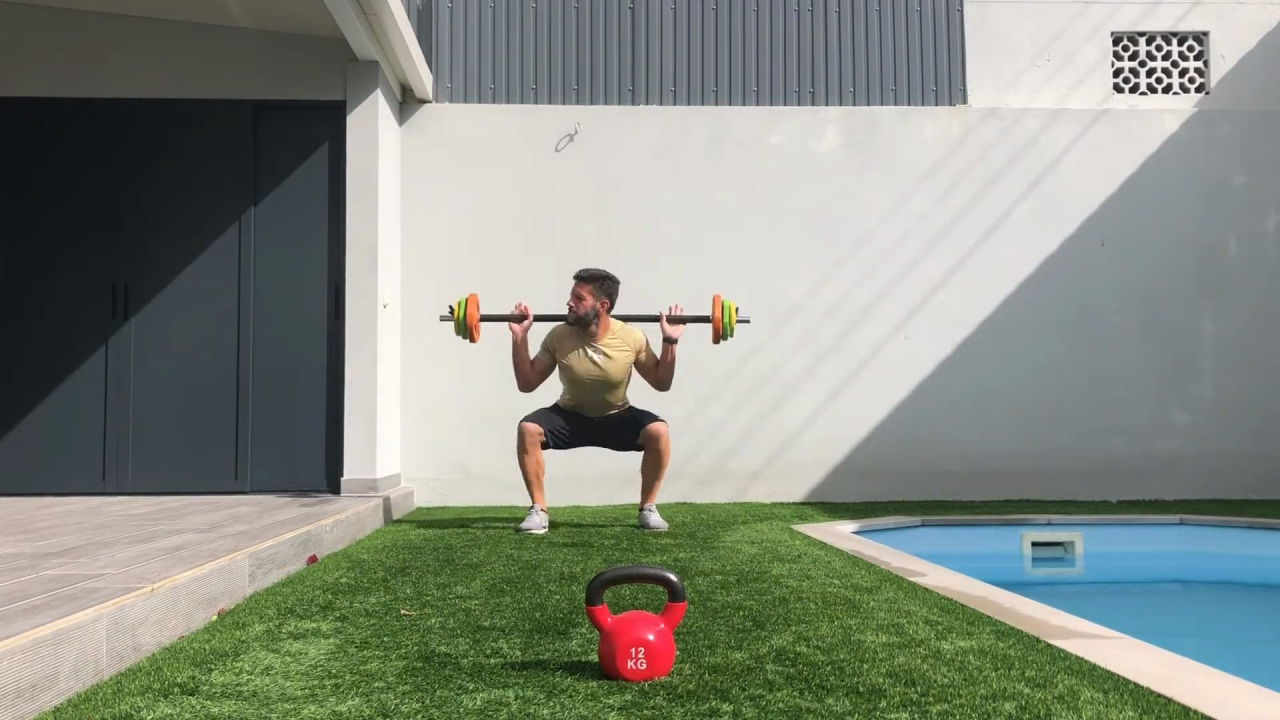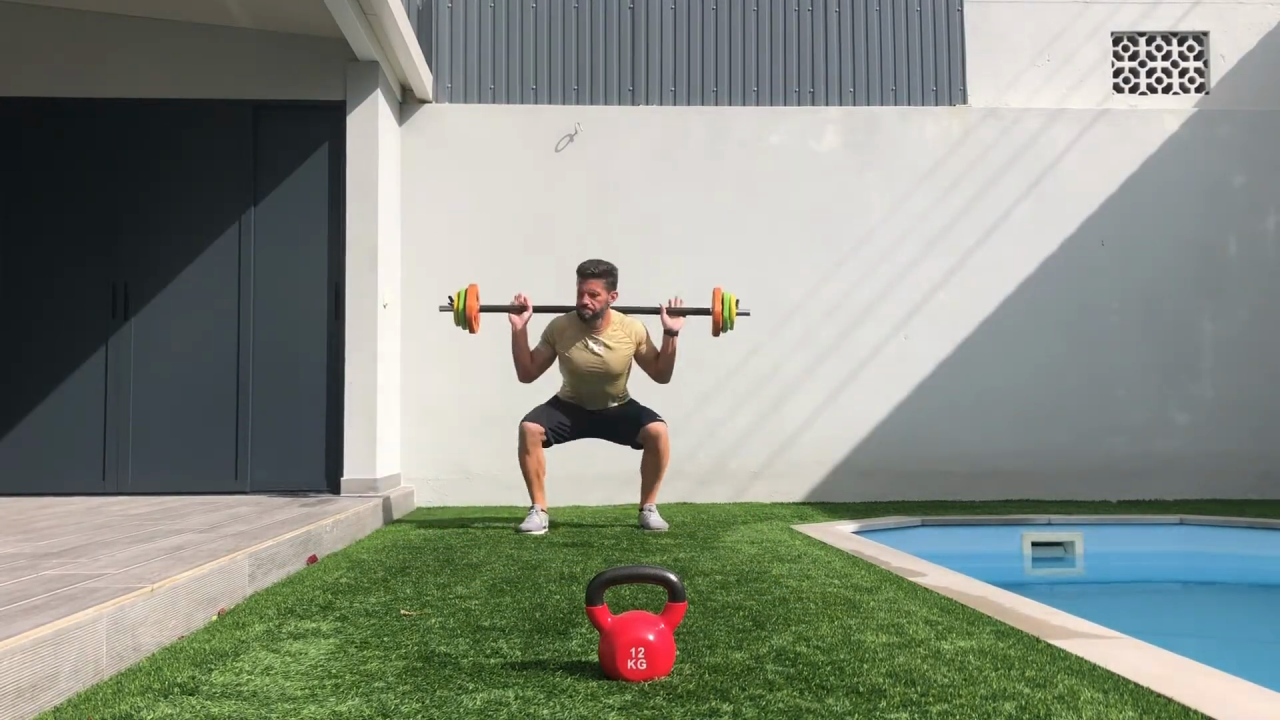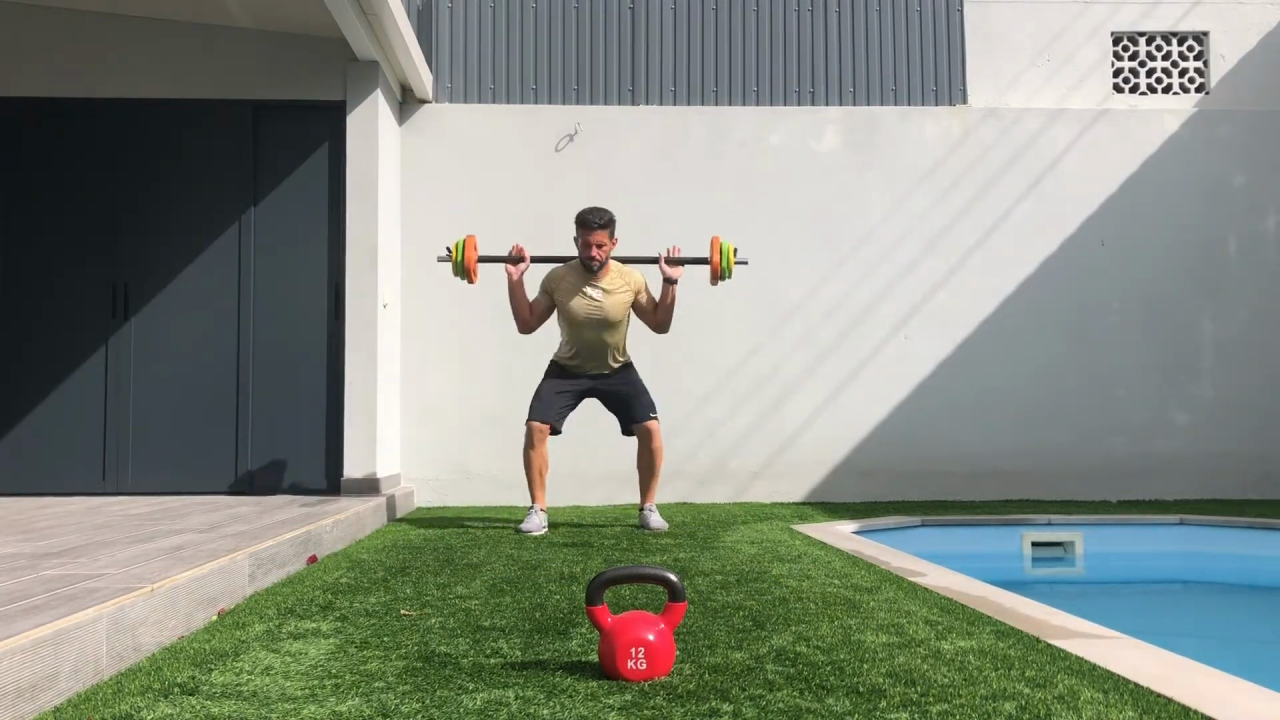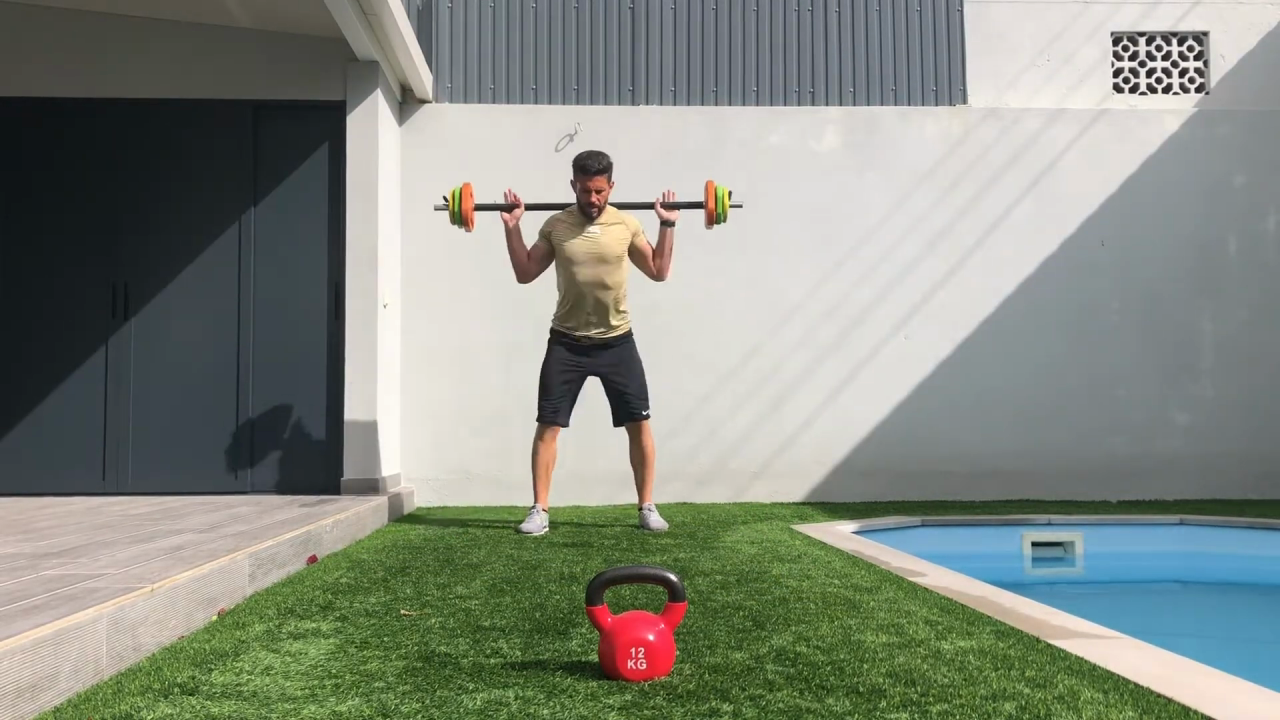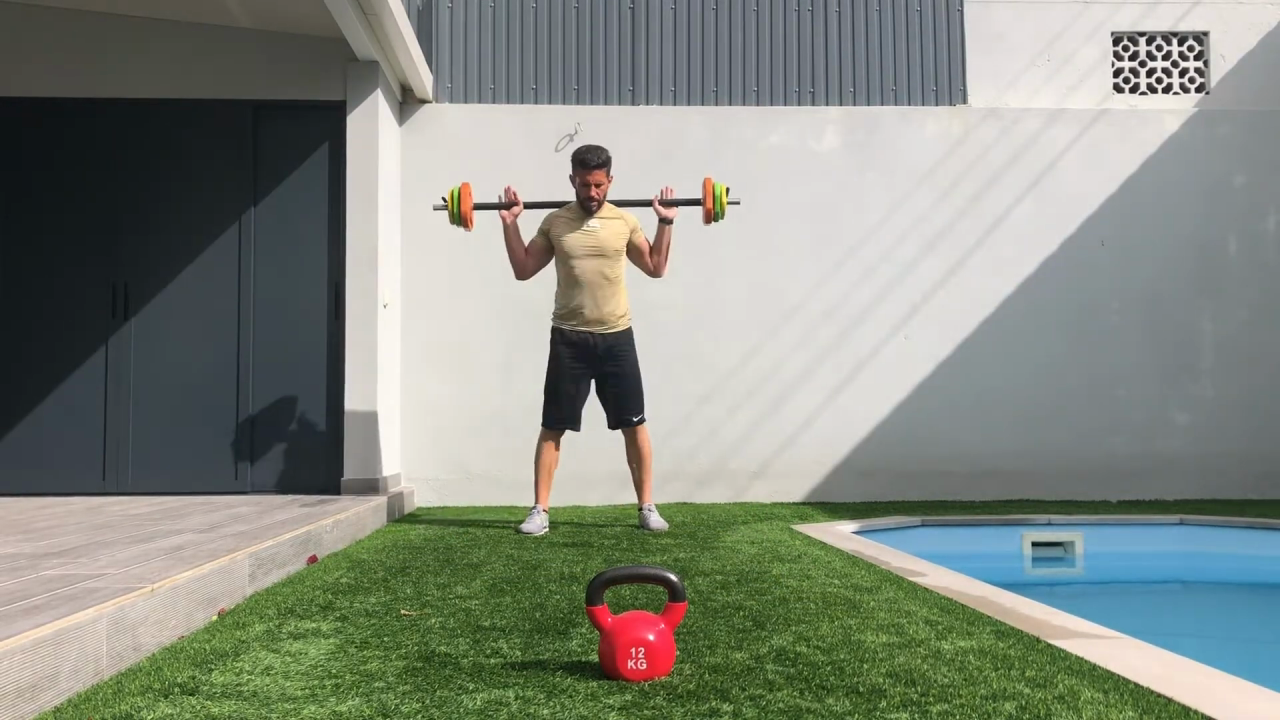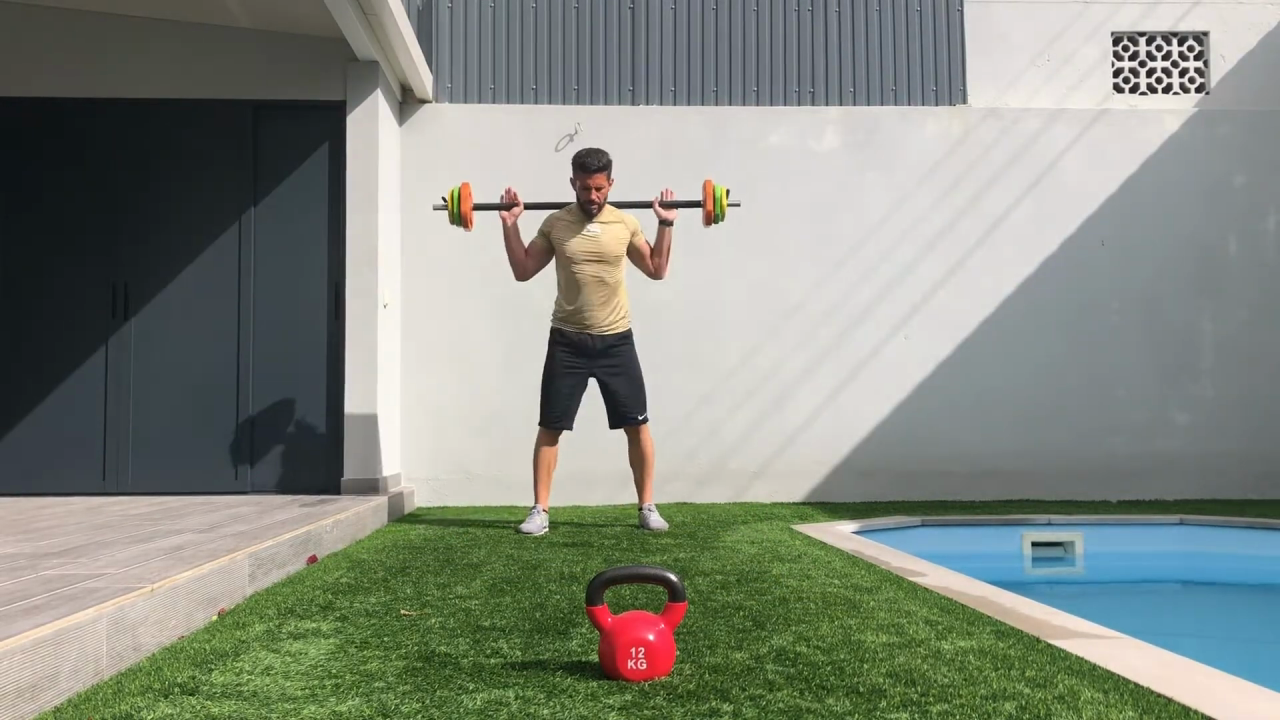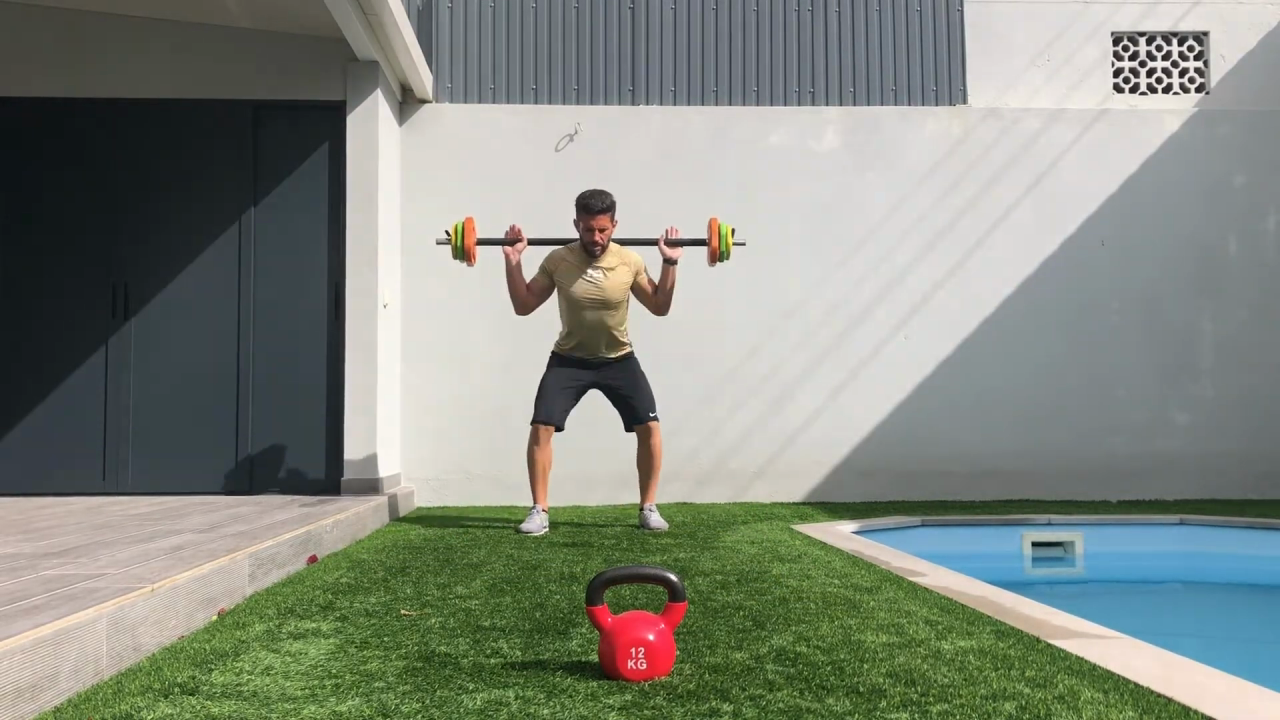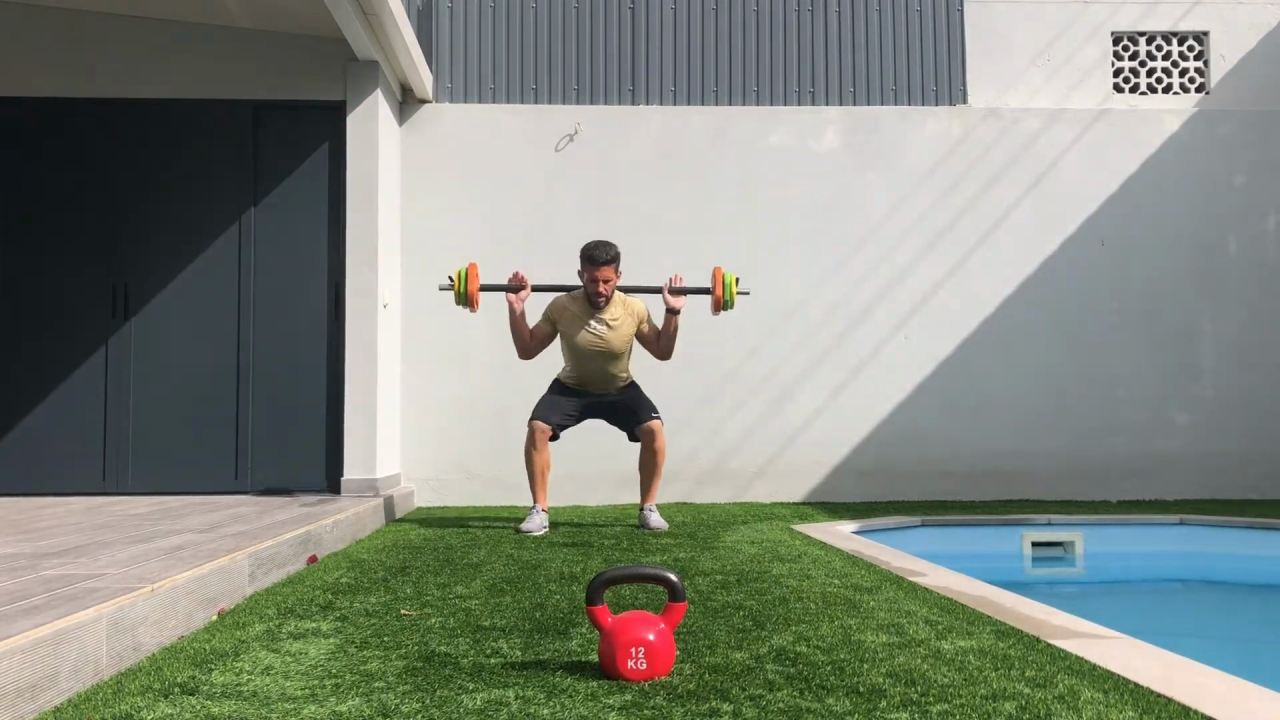
dt=0.1s
person 1, frame 1
left shoulder: (631, 339)
right shoulder: (559, 338)
left elbow: (661, 383)
right elbow: (526, 384)
left wrist: (670, 344)
right wrist: (519, 338)
left hip: (617, 417)
right hip: (570, 415)
left knee: (658, 433)
right knee: (528, 430)
left ankle: (648, 509)
right ankle: (539, 510)
person 1, frame 2
left shoulder: (632, 330)
right shoulder: (559, 329)
left elbow: (661, 375)
right elbow: (526, 374)
left wrist: (670, 335)
right wrist: (519, 330)
left hip: (617, 409)
right hip: (570, 407)
left knee: (658, 432)
right knee: (529, 429)
left ankle: (648, 508)
right ankle: (538, 510)
person 1, frame 3
left shoulder: (630, 279)
right shoulder: (558, 279)
left elbow: (660, 325)
right elbow: (526, 325)
left wrist: (670, 285)
right wrist: (516, 282)
left hip: (616, 370)
right hip: (568, 370)
left knee: (650, 428)
right knee: (536, 427)
left ankle: (648, 507)
right ankle: (539, 510)
person 1, frame 4
left shoulder: (626, 224)
right shoulder: (556, 226)
left elbow: (657, 271)
right elbow: (525, 274)
left wrist: (666, 225)
right wrist: (511, 227)
left hip: (617, 342)
right hip: (567, 341)
left knee: (638, 422)
right knee: (548, 424)
left ankle: (647, 506)
right ankle: (539, 510)
person 1, frame 5
left shoulder: (625, 221)
right shoulder: (555, 221)
left elbow: (656, 268)
right elbow: (523, 270)
left wrist: (665, 222)
right wrist: (510, 224)
left hip: (617, 339)
right hip: (569, 339)
left knee: (634, 425)
right knee: (553, 429)
left ankle: (647, 508)
right ankle: (540, 510)
person 1, frame 6
left shoulder: (626, 223)
right shoulder: (555, 223)
left elbow: (657, 270)
right elbow: (523, 271)
left wrist: (665, 224)
right wrist: (510, 225)
left hip: (616, 340)
right hip: (567, 340)
left knee: (637, 425)
right knee: (550, 428)
left ankle: (647, 507)
right ankle: (540, 510)
person 1, frame 7
left shoulder: (629, 261)
right shoulder: (558, 261)
left elbow: (659, 307)
right elbow: (523, 306)
left wrist: (669, 263)
right wrist: (513, 263)
left hip: (618, 358)
right hip: (570, 360)
left knee: (649, 427)
right knee: (541, 427)
left ankle: (649, 508)
right ankle: (540, 510)
person 1, frame 8
left shoulder: (633, 310)
right shoulder: (561, 308)
left elbow: (662, 352)
right elbow: (527, 350)
left wrist: (673, 314)
right wrist: (517, 310)
left hip: (620, 389)
right hip: (571, 388)
left knee: (654, 429)
right knee: (537, 428)
left ankle: (648, 508)
right ankle: (540, 509)
